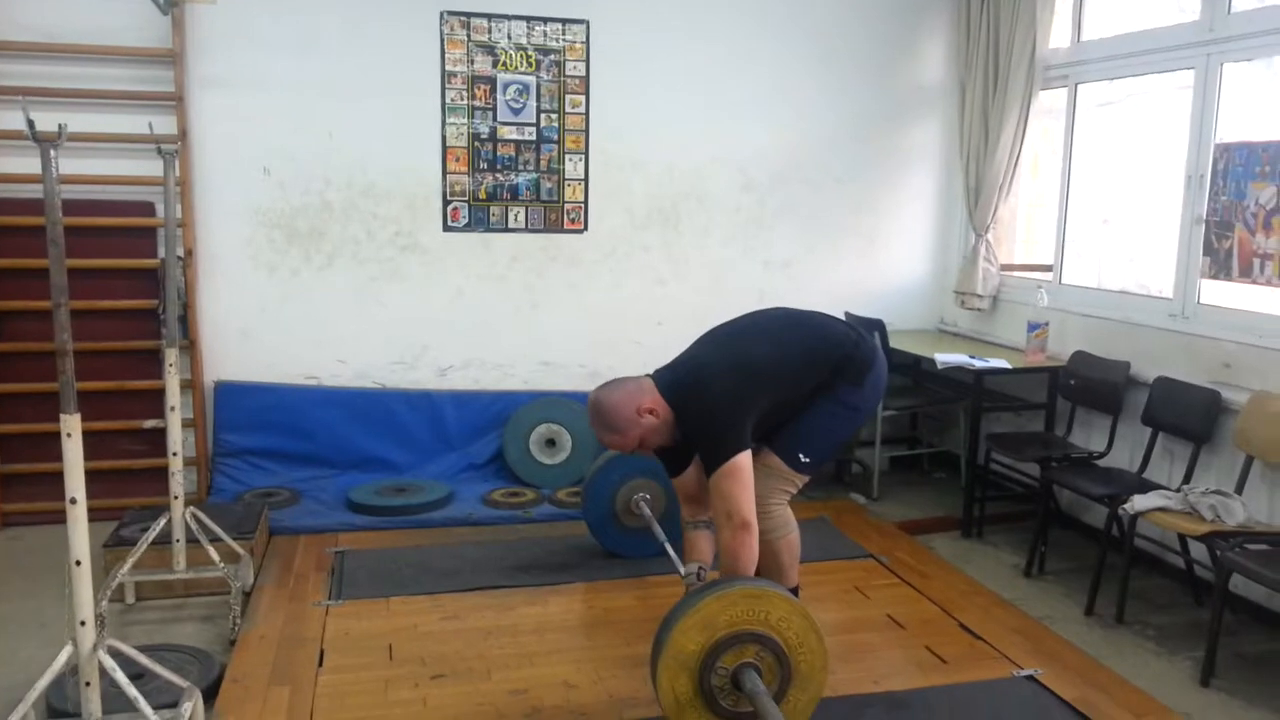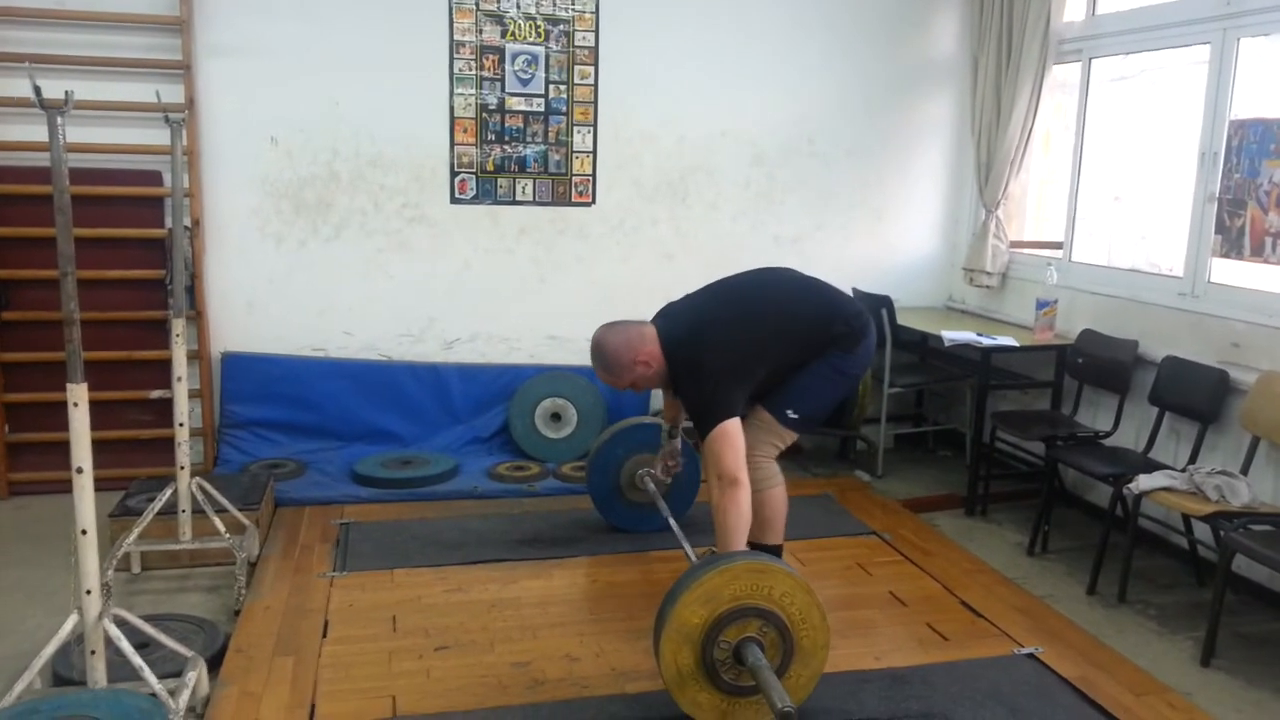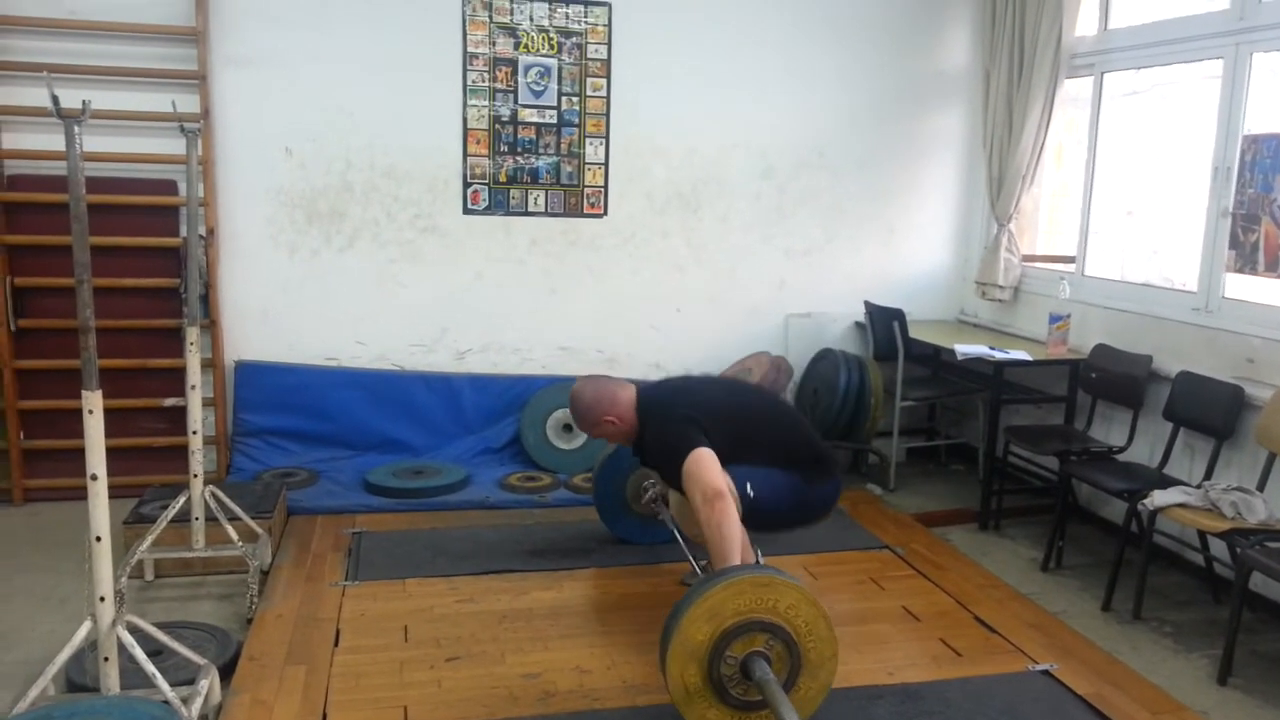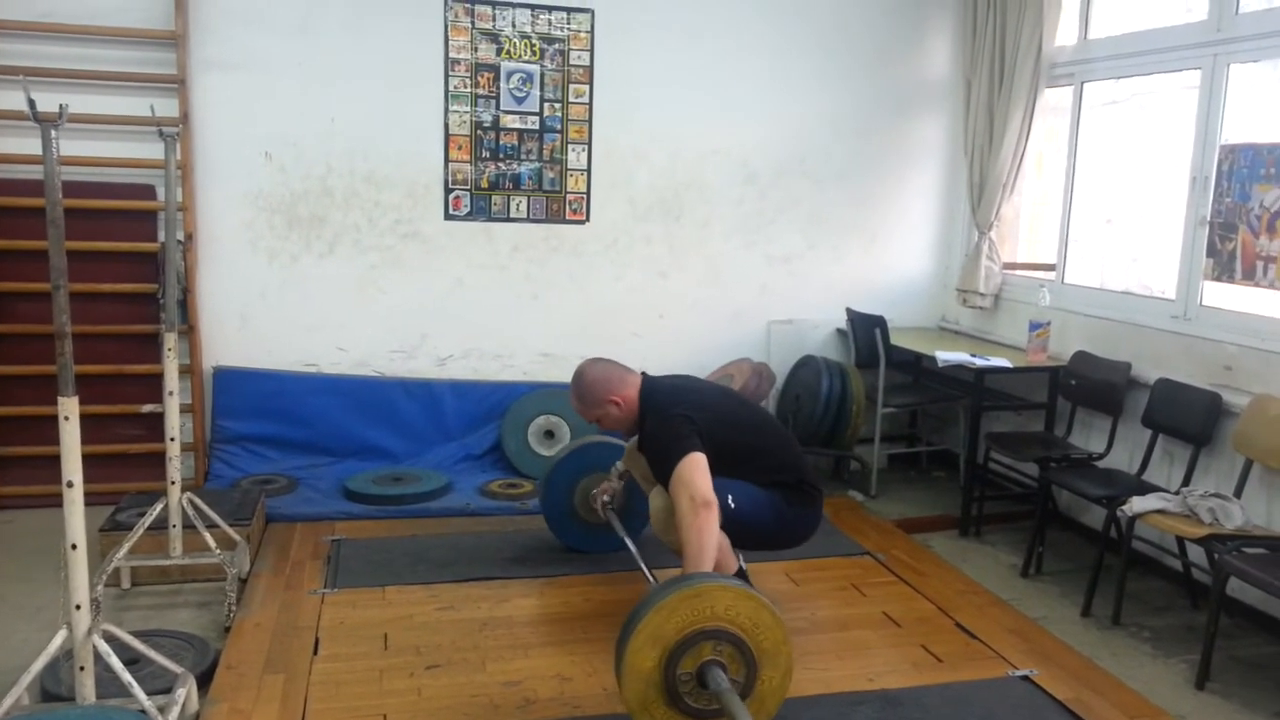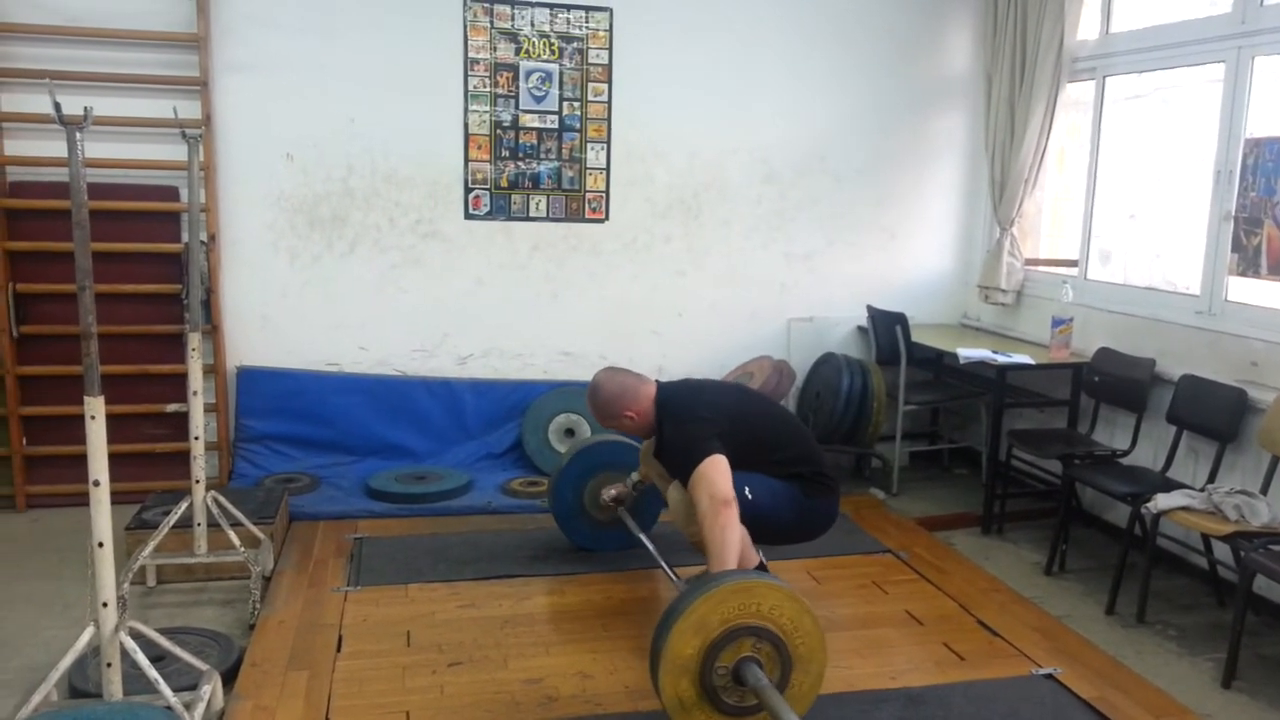
dt=0.7s
person 1, frame 1
left shoulder: (710, 410)
right shoulder: (668, 408)
left elbow: (738, 520)
right elbow: (695, 504)
right wrist: (695, 585)
left hip: (852, 372)
right hip: (803, 368)
left knee: (763, 492)
right knee: (734, 482)
person 1, frame 2
left shoulder: (705, 365)
right shoulder: (666, 330)
left elbow: (728, 479)
right elbow: (677, 385)
right wrist: (670, 435)
left hip: (844, 340)
right hip: (802, 330)
left knee: (754, 451)
right knee: (733, 444)
person 1, frame 3
left shoulder: (667, 426)
right shoulder: (655, 401)
left elbow: (713, 499)
left hip: (810, 481)
right hip: (784, 460)
left knee: (695, 499)
right ankle: (745, 566)
person 1, frame 4
left shoulder: (668, 421)
right shoulder: (658, 395)
left elbow: (698, 507)
right wrist: (618, 475)
left hip: (791, 508)
left knee: (668, 506)
right knee: (640, 453)
right ankle: (726, 562)
person 1, frame 5
left shoulder: (686, 425)
right shoulder: (672, 400)
left elbow: (720, 505)
right wrist: (631, 485)
left hip: (807, 499)
left knee: (687, 498)
right knee: (655, 455)
right ankle: (745, 560)
